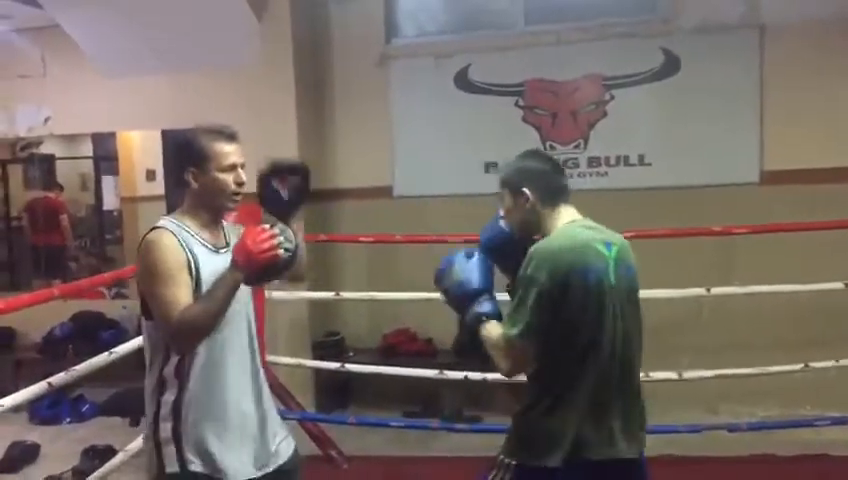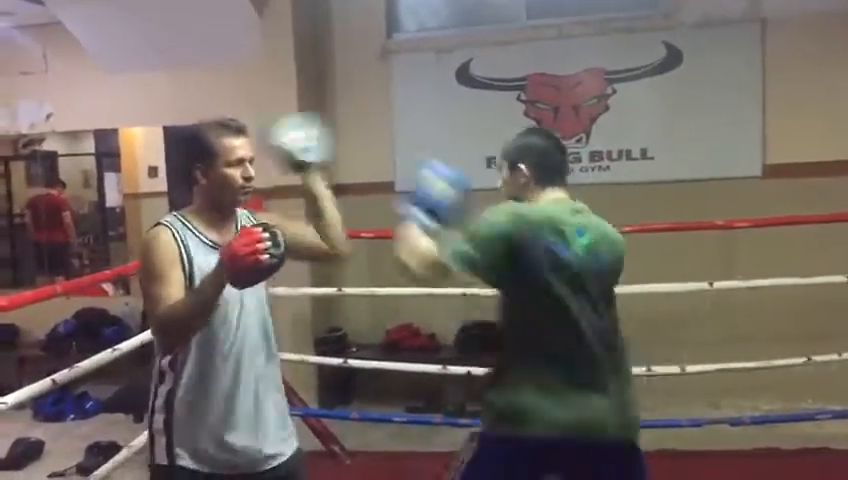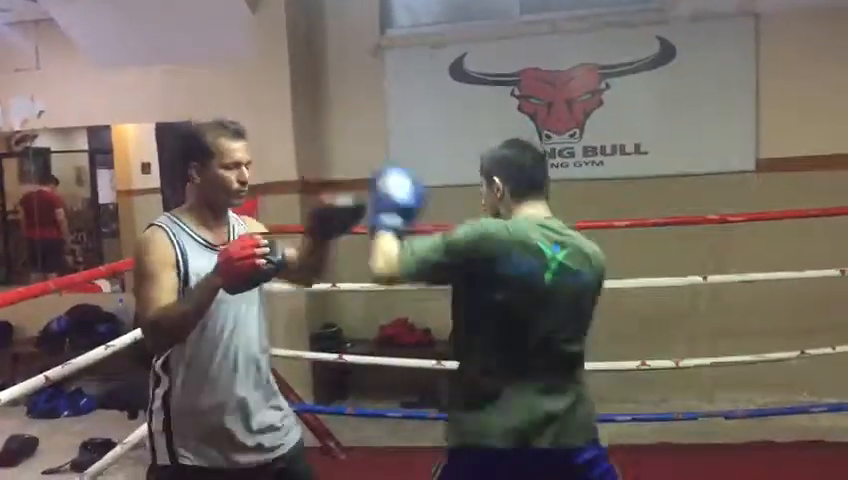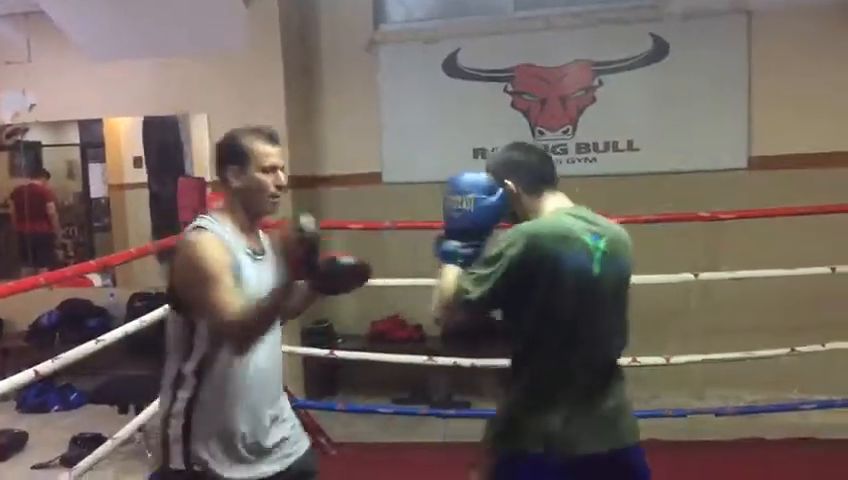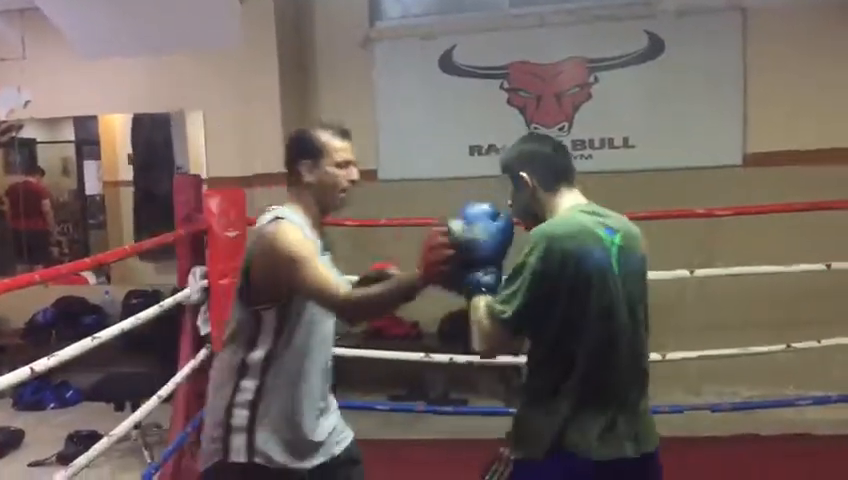
dt=0.2s
person 1, frame 1
left shoulder: (234, 233)
right shoulder: (164, 243)
left elbow: (296, 271)
right elbow: (181, 334)
right wrist: (238, 270)
left hip: (254, 426)
right hip: (193, 441)
person 1, frame 2
left shoulder: (255, 225)
right shoulder: (167, 239)
left elbow: (336, 248)
right elbow: (168, 329)
left wrist: (314, 180)
right wrist: (224, 272)
person 1, frame 3
left shoulder: (247, 228)
right shoulder: (161, 240)
left elbow: (303, 273)
right elbow: (156, 333)
left wrist: (319, 234)
right wrist: (218, 277)
right hip: (190, 435)
person 1, frame 4
left shoulder: (261, 239)
right shoulder: (204, 243)
right elbow: (238, 333)
left wrist: (318, 283)
right wrist: (290, 275)
right hip: (204, 441)
person 1, frame 5
left shoulder: (310, 229)
right shoulder: (281, 234)
right elbow: (347, 306)
left wrist: (372, 286)
right wrist: (421, 276)
left hip: (309, 416)
right hip: (254, 426)
person 2, frame 1
left shoulder: (548, 255)
right shoulder: (617, 246)
left elbow: (511, 360)
left wrist: (478, 306)
right wrist: (516, 265)
left hip: (553, 446)
right hip: (620, 440)
person 2, frame 2
left shoulder: (515, 222)
right shoulder: (609, 239)
left elbow: (420, 261)
left wrist: (419, 211)
left hip: (527, 423)
right hip: (608, 425)
person 2, frame 3
left shoulder: (483, 240)
right shoulder: (590, 257)
left elbow: (386, 268)
left wrist: (387, 220)
left hip: (491, 439)
right hip: (569, 435)
person 2, frame 4
left shoulder: (529, 240)
right shoulder: (616, 237)
left elbow: (447, 312)
left wrist: (457, 240)
left hip: (539, 440)
right hip: (612, 433)
person 2, frame 5
left shoulder: (549, 240)
right shoulder: (627, 233)
left elbow: (488, 342)
left wrist: (479, 279)
left hip: (559, 445)
right hip: (632, 436)
